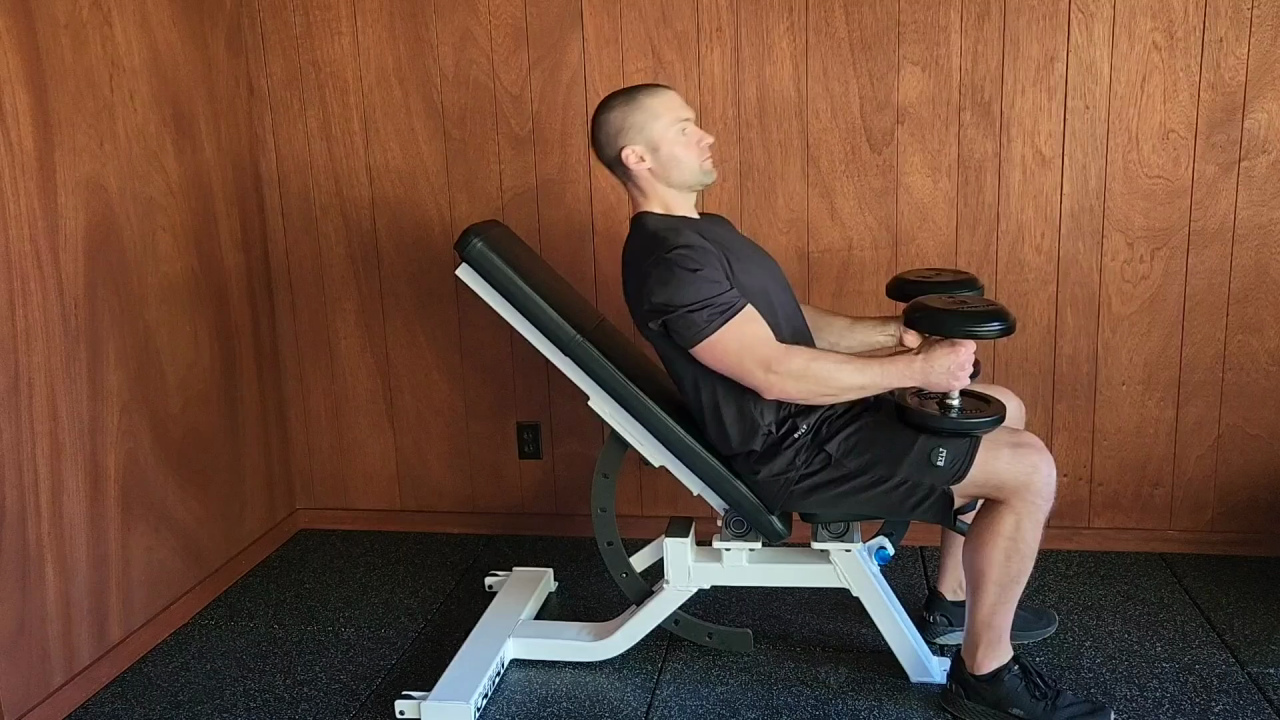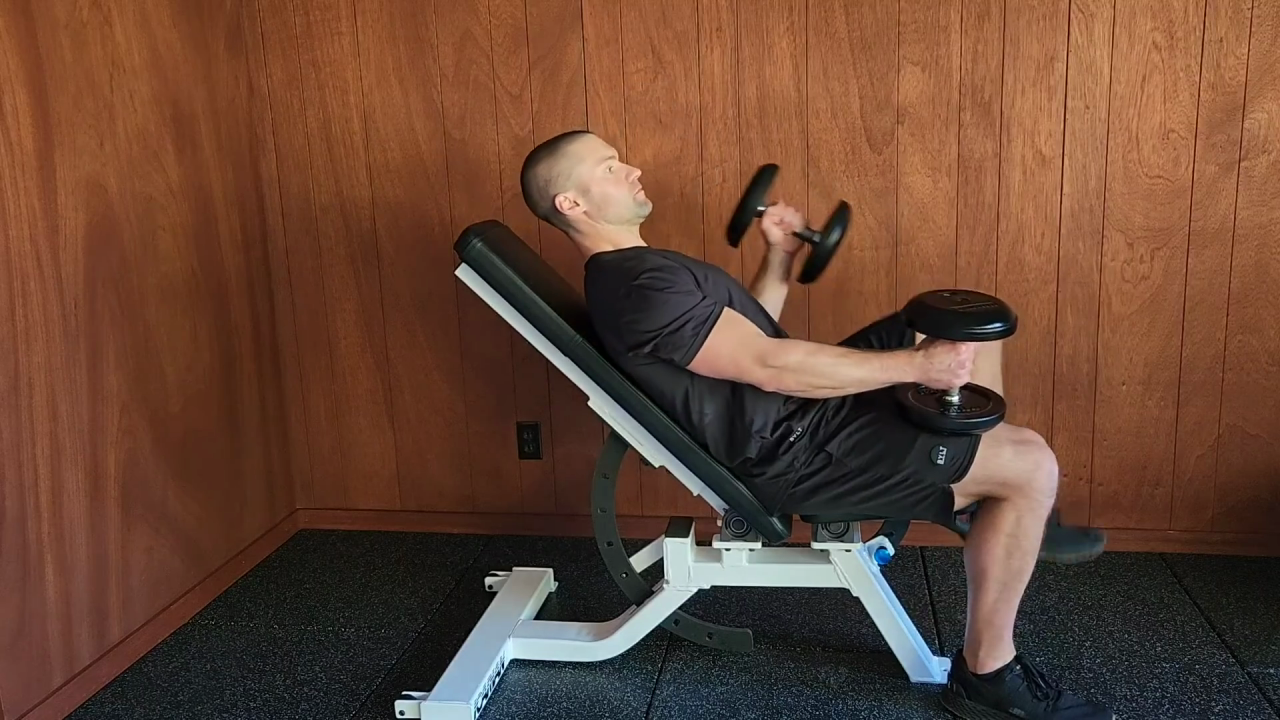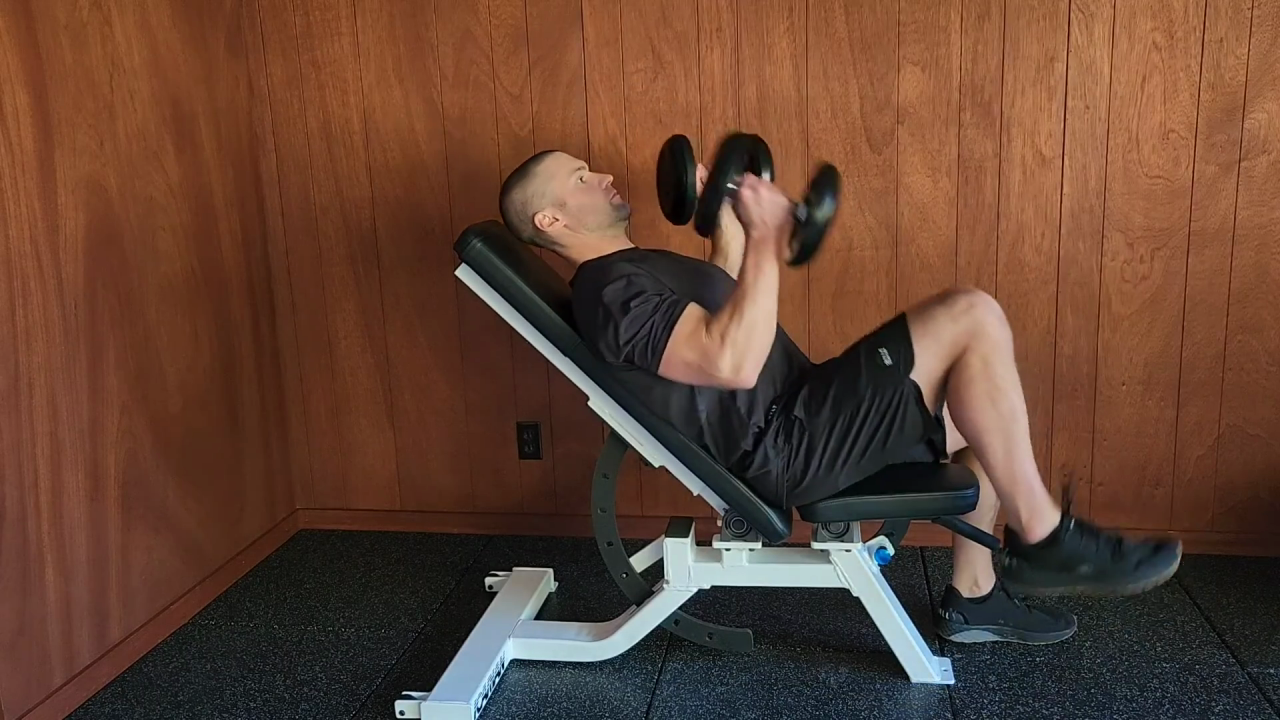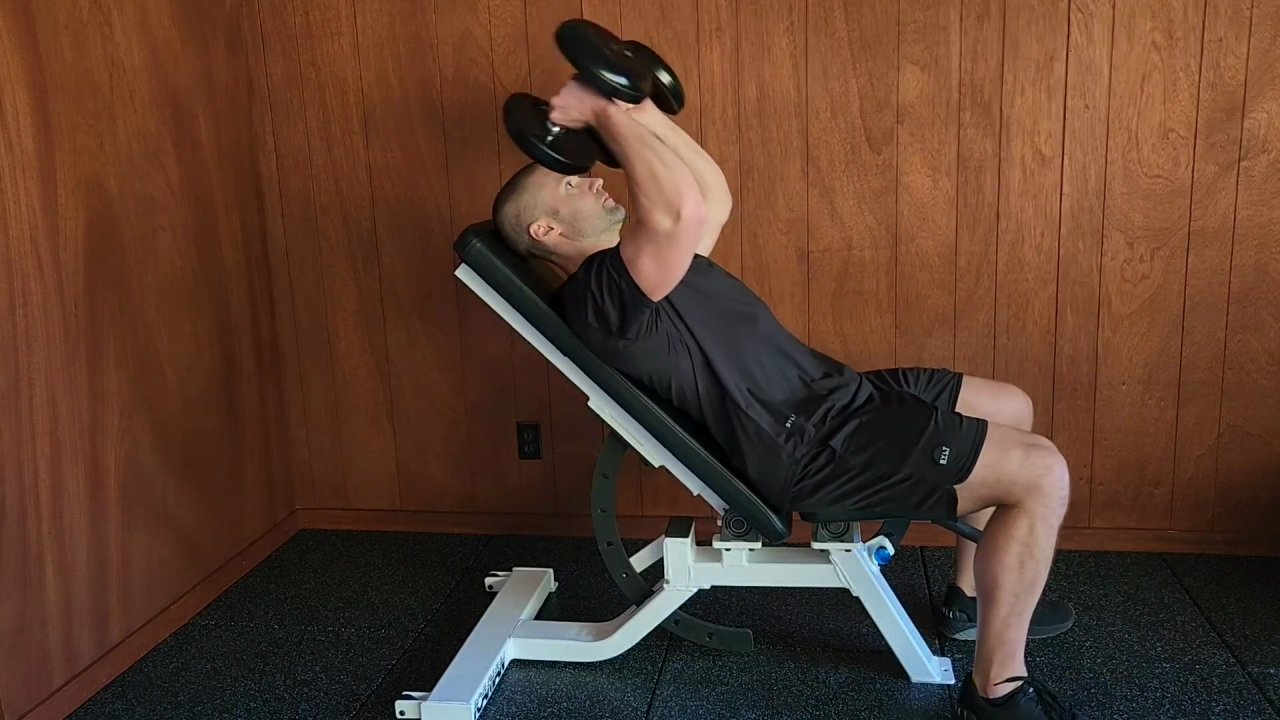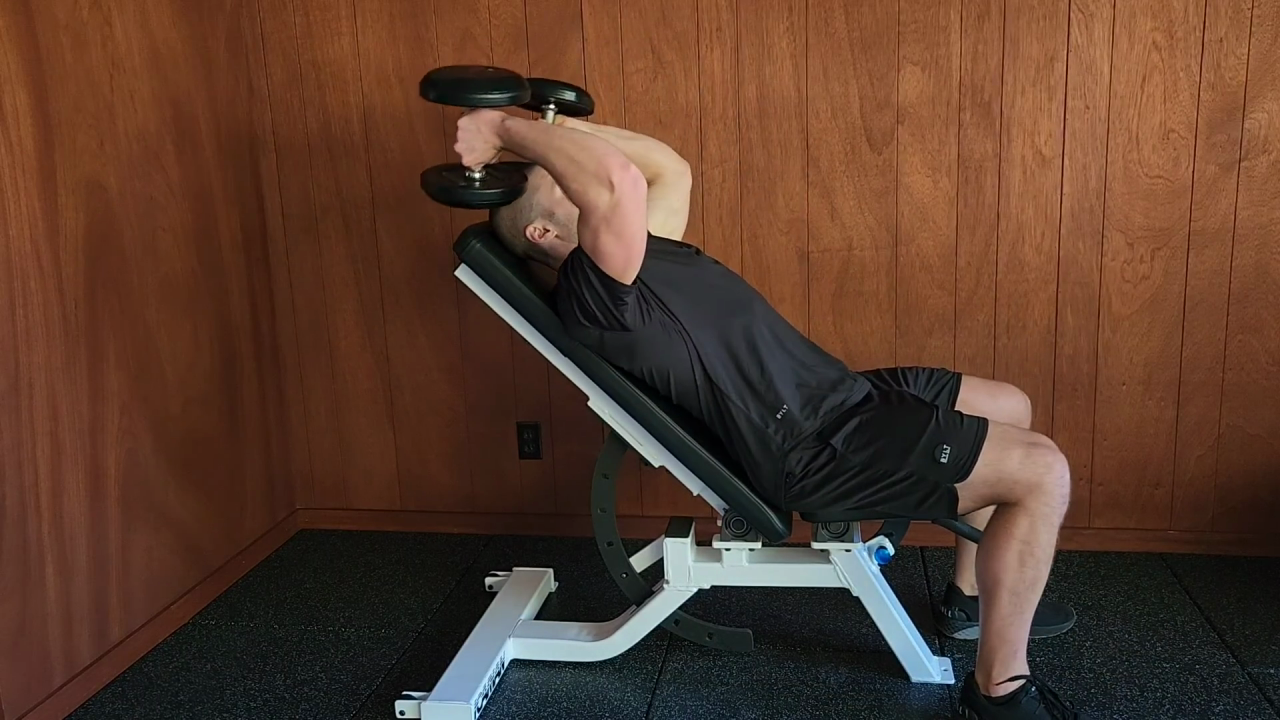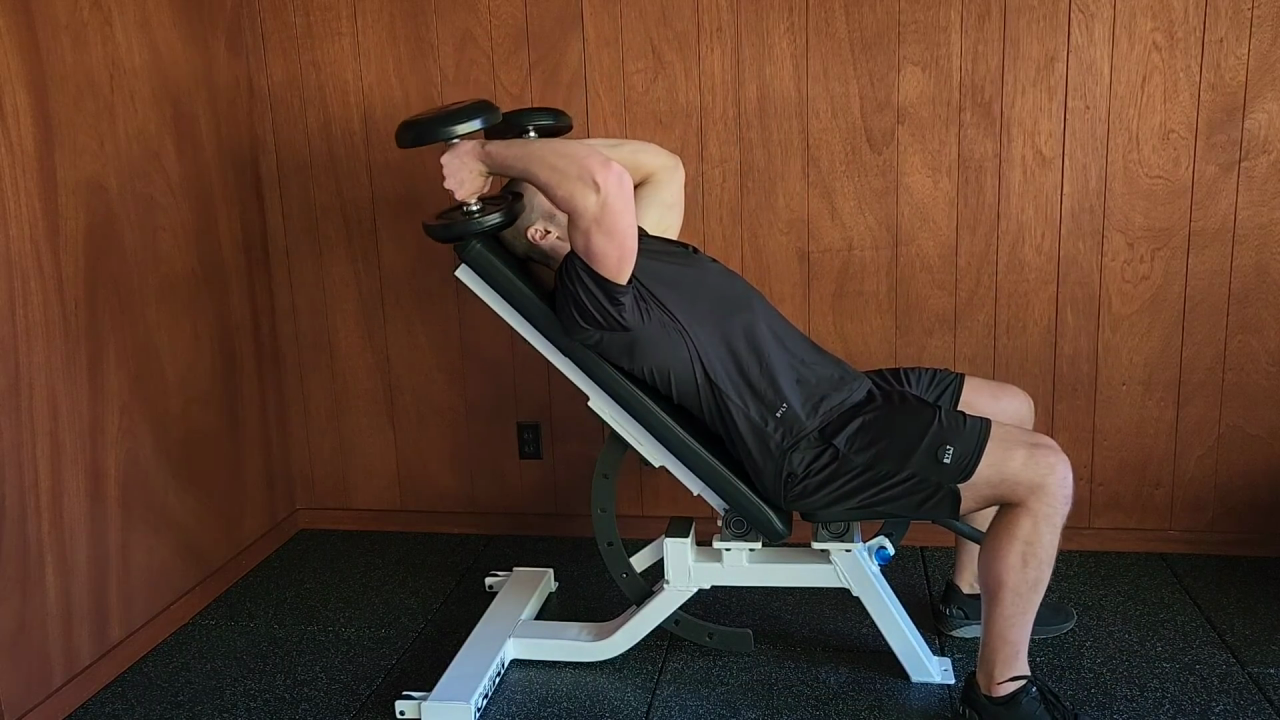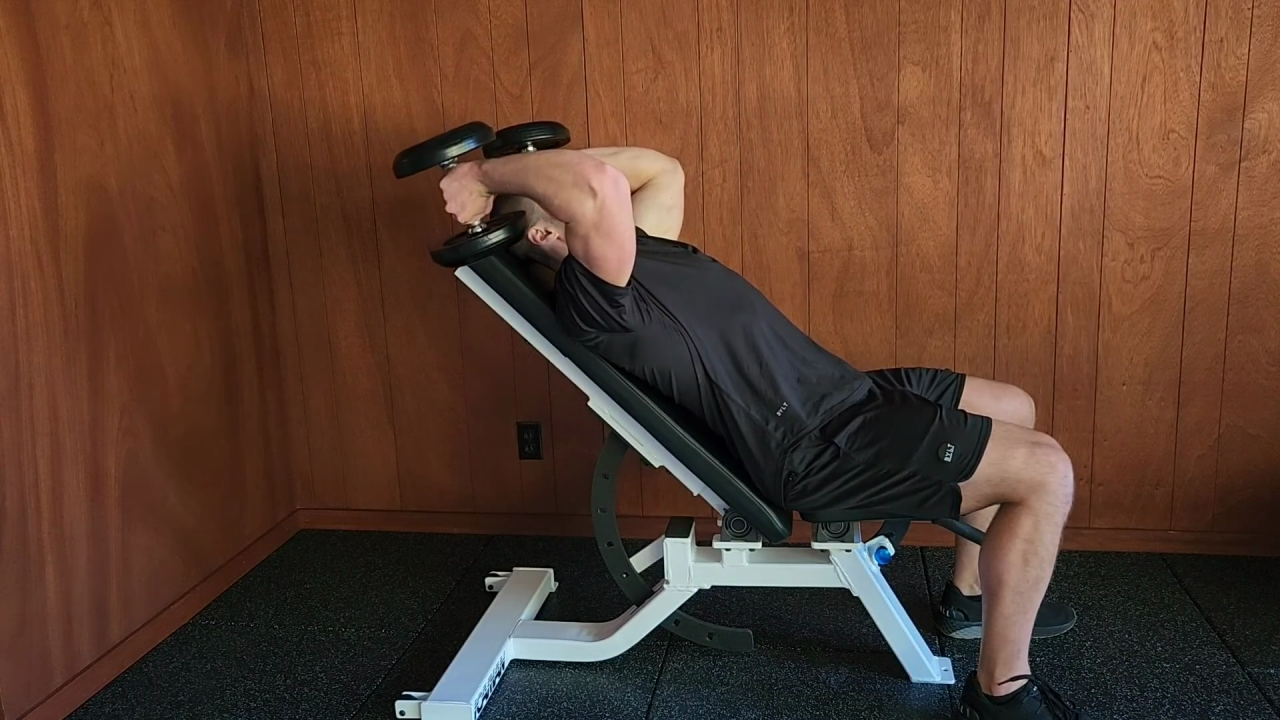
dt=0.5s
person 1, frame 1
left shoulder: (701, 233)
right shoulder: (668, 260)
left elbow: (794, 322)
right elbow: (773, 372)
left wrist: (892, 334)
right wrist: (915, 369)
left hip: (811, 415)
right hip: (793, 452)
left knee: (1003, 411)
right knee: (1030, 469)
left ankle: (952, 603)
person 1, frame 2
left shoulder: (641, 268)
right shoulder: (635, 288)
right elbow: (768, 366)
left wrist: (777, 259)
right wrist: (915, 365)
left hip: (797, 406)
right hip: (792, 450)
right knee: (1031, 466)
left ankle: (1009, 521)
right ankle: (986, 672)
person 1, frame 3
left shoulder: (633, 270)
right shoulder: (613, 297)
left elbow: (723, 315)
right elbow: (736, 364)
left wrist: (726, 218)
right wrist: (766, 238)
left hip: (798, 414)
right hip: (787, 445)
left knee: (986, 420)
right knee: (972, 315)
left ankle: (971, 600)
right ankle: (1042, 541)
person 1, frame 4
left shoulder: (626, 267)
right shoulder: (601, 293)
left elbow: (714, 201)
right elbow: (685, 210)
left wrist: (640, 113)
right wrist: (604, 114)
left hip: (826, 393)
right hip: (810, 447)
left knee: (1012, 408)
right knee: (1041, 473)
left ankle: (973, 596)
person 1, frame 5
left shoulder: (629, 252)
right shoulder: (592, 290)
left elbow: (670, 169)
right elbow: (616, 179)
left wrist: (557, 130)
right wrist: (508, 129)
left hip: (835, 395)
right hip: (813, 445)
left knee: (1009, 407)
right knee: (1040, 472)
left ankle: (971, 596)
person 1, frame 6
left shoulder: (626, 250)
right shoulder: (591, 294)
left elbow: (664, 166)
right elbow: (603, 178)
left wrist: (538, 151)
right wrist: (491, 153)
left hip: (834, 394)
right hip: (814, 445)
left knee: (1011, 409)
right knee: (1043, 472)
left ankle: (970, 594)
person 1, frame 7
left shoulder: (629, 248)
right shoulder: (591, 295)
left elbow: (663, 170)
right elbow: (598, 182)
right wrist: (488, 173)
left hip: (837, 393)
right hip: (815, 444)
left knee: (1013, 409)
right knee: (1044, 472)
left ankle: (970, 596)
